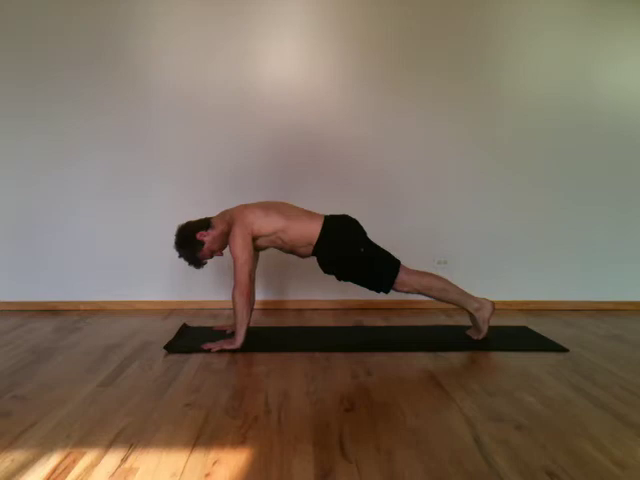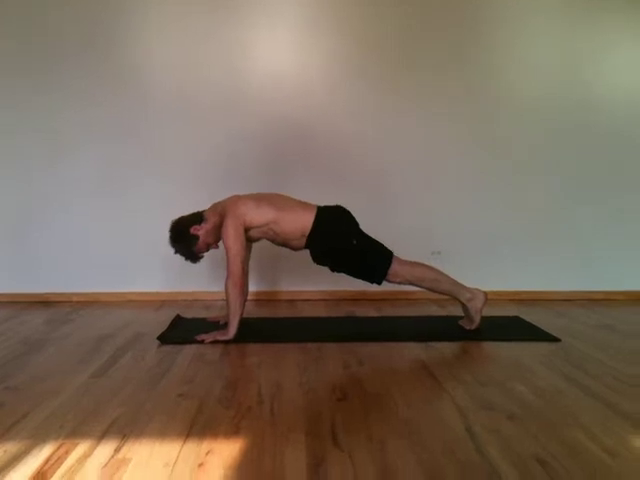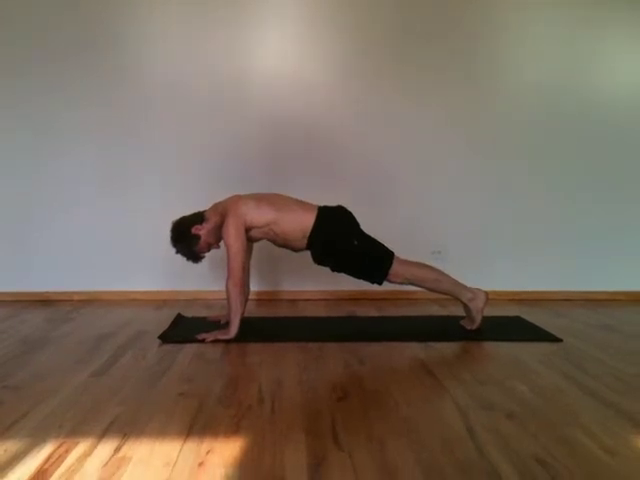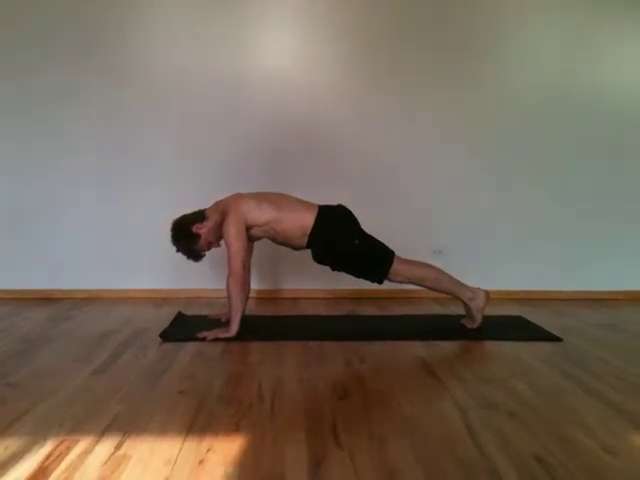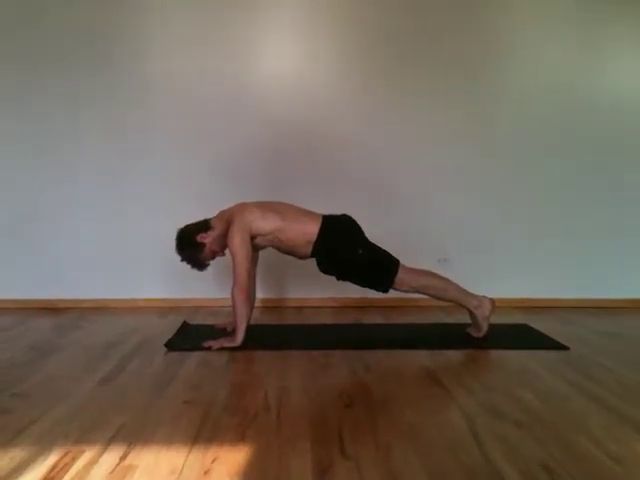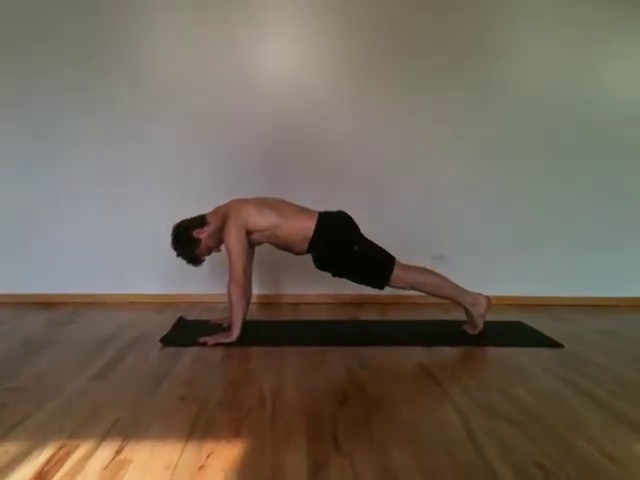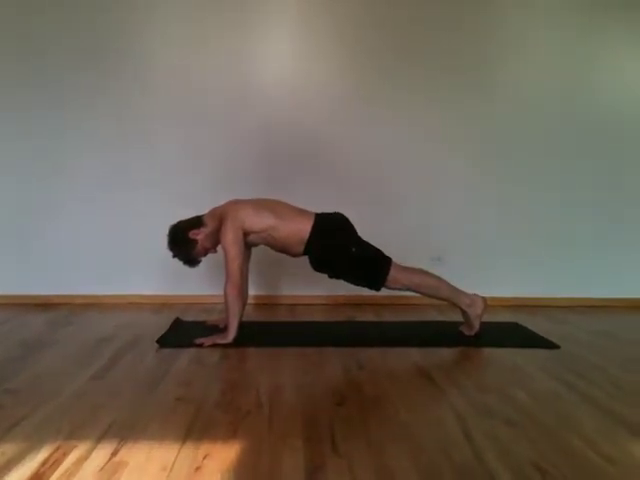
dt=0.7s
person 1, frame 1
left shoulder: (237, 230)
right shoulder: (241, 221)
left elbow: (242, 287)
right elbow: (249, 281)
left wrist: (237, 338)
right wrist: (241, 324)
left hip: (336, 240)
right hip: (334, 235)
left knee: (402, 280)
right knee: (401, 278)
left ankle: (476, 305)
right ankle: (475, 306)
person 1, frame 2
left shoulder: (229, 221)
right shoulder: (236, 215)
left elbow: (235, 278)
right elbow: (242, 272)
left wrist: (230, 329)
right wrist: (234, 315)
left hip: (330, 230)
right hip: (327, 226)
left knee: (395, 271)
right knee: (395, 270)
left ankle: (468, 295)
right ankle: (467, 296)
person 1, frame 3
left shoulder: (230, 221)
right shoulder: (235, 213)
left elbow: (235, 277)
right elbow: (244, 272)
left wrist: (231, 328)
right wrist: (235, 313)
left hip: (330, 232)
right hip: (327, 226)
left knee: (396, 271)
right knee: (396, 269)
left ankle: (469, 295)
right ankle: (468, 297)
person 1, frame 4
left shoulder: (231, 220)
right shoulder: (236, 212)
left elbow: (236, 275)
right elbow: (244, 270)
left wrist: (232, 326)
right wrist: (235, 311)
left hip: (330, 231)
right hip: (328, 225)
left knee: (396, 270)
right knee: (396, 269)
left ankle: (470, 295)
right ankle: (468, 296)
person 1, frame 5
left shoulder: (235, 229)
right shoulder: (240, 222)
left elbow: (241, 285)
right elbow: (249, 279)
left wrist: (237, 336)
right wrist: (240, 320)
left hip: (334, 241)
right hip: (332, 235)
left knee: (402, 279)
right knee: (402, 277)
left ankle: (475, 303)
right ankle: (474, 304)
person 1, frame 6
left shoulder: (231, 224)
right shoulder: (237, 216)
left elbow: (237, 281)
right elbow: (245, 274)
left wrist: (233, 331)
right wrist: (236, 316)
left hip: (331, 237)
right hip: (328, 232)
left knee: (398, 276)
right knee: (398, 274)
left ankle: (471, 300)
right ankle: (470, 301)
person 1, frame 7
left shoulder: (228, 226)
right shoulder: (233, 218)
left elbow: (234, 283)
right elbow: (242, 276)
left wrist: (230, 332)
right wrist: (232, 317)
left hip: (328, 239)
right hip: (325, 232)
left knee: (395, 278)
right knee: (394, 275)
left ankle: (467, 301)
right ankle: (466, 302)
